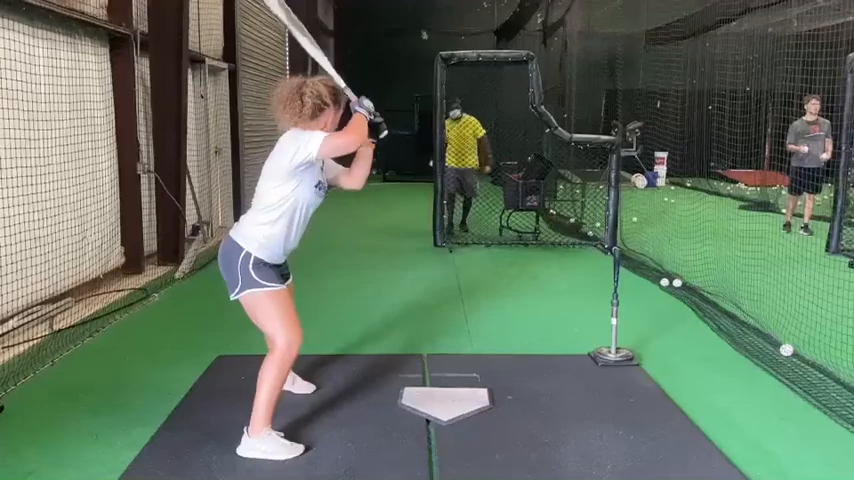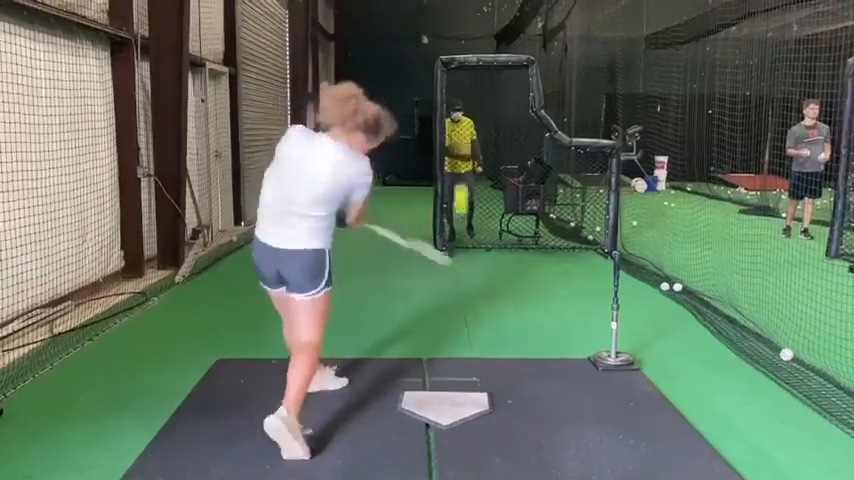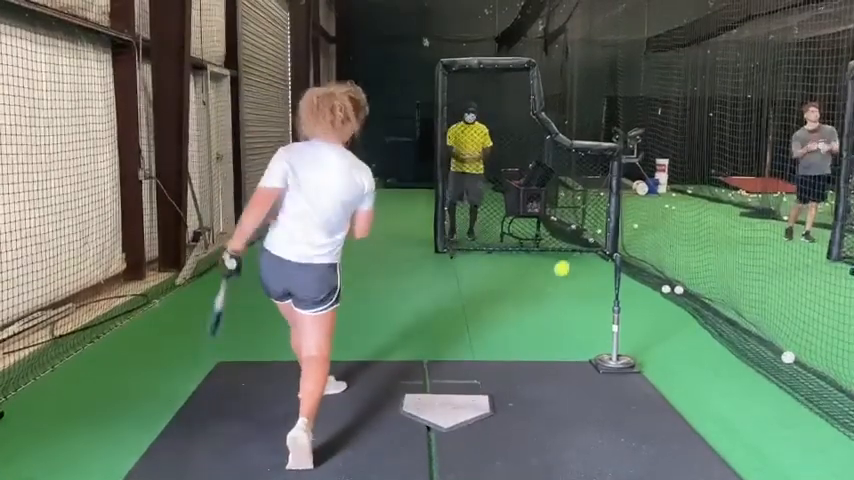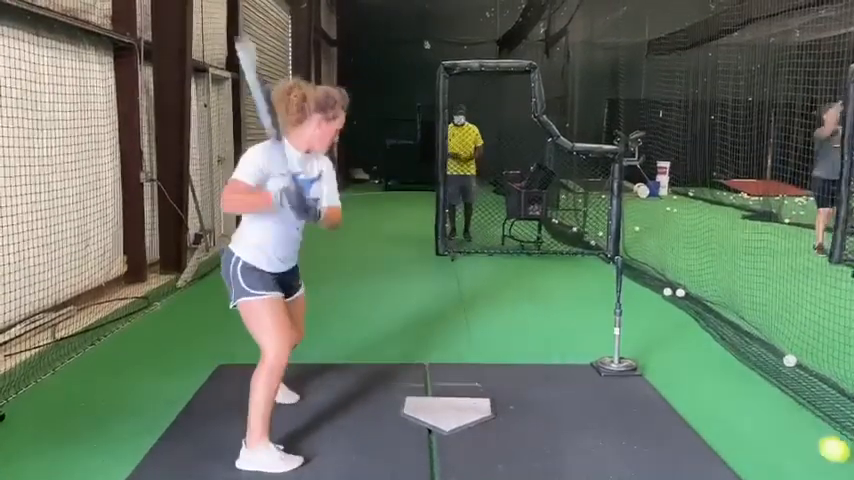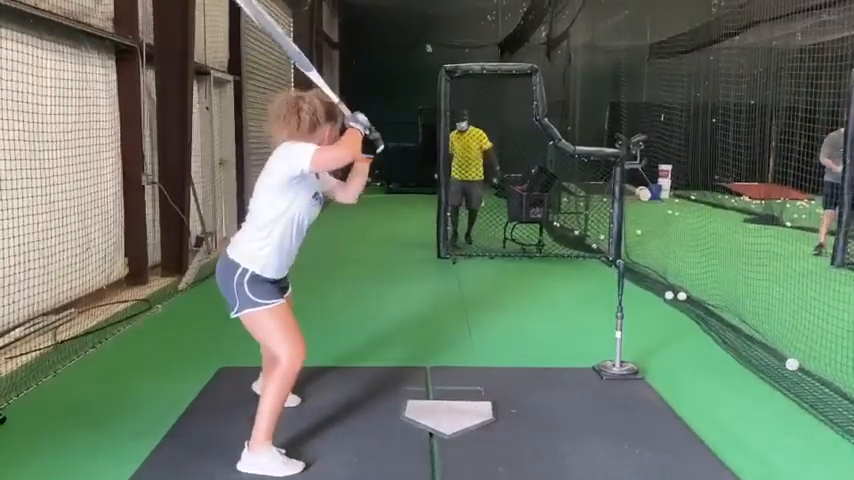
dt=1s
person 1, frame 1
left shoulder: (315, 156)
right shoulder: (297, 141)
left elbow: (354, 180)
right elbow: (349, 140)
left wrist: (370, 137)
right wrist: (362, 113)
left hip: (268, 255)
right hip: (247, 256)
left knee: (282, 324)
right knee: (288, 338)
left ankle: (282, 375)
right ankle: (257, 436)
person 1, frame 2
left shoulder: (294, 135)
right shoulder: (360, 169)
right elbow: (354, 217)
left hip: (264, 247)
right hip: (307, 255)
left knee: (294, 322)
right knee: (307, 341)
left ankle: (313, 373)
right ankle: (287, 414)
person 1, frame 3
left shoulder: (288, 155)
right shoulder: (360, 174)
left elbow: (260, 205)
right elbow: (361, 229)
left wrist: (234, 247)
left hip: (274, 261)
right hip: (318, 270)
left knee: (301, 326)
right knee: (316, 353)
left ankle: (317, 382)
right ankle: (303, 427)
person 1, frame 4
left shoulder: (323, 165)
right shoulder: (263, 154)
left elbow: (334, 217)
right elbow: (230, 201)
left wrist: (319, 212)
right wrist: (280, 201)
left hip: (285, 266)
right hip: (248, 264)
left knee: (294, 336)
right knee: (276, 351)
left ankle: (271, 383)
right ankle: (255, 447)
person 1, frame 5
left shoulder: (312, 170)
right shoulder: (292, 154)
left elbow: (348, 194)
right elbow: (341, 155)
left wrist: (366, 152)
right wrist: (357, 128)
left hip: (269, 270)
right hip: (245, 273)
left knee: (279, 334)
right knee: (292, 354)
left ankle: (266, 382)
person 2, frame 1
left shoulder: (825, 124)
right shoulder: (796, 125)
left elbow: (828, 141)
right elbow: (789, 146)
left wrist: (828, 153)
right wrist: (798, 148)
left hip: (816, 166)
right hip: (799, 165)
left knee: (811, 195)
right knee: (794, 195)
left ankle: (805, 225)
right ankle: (787, 222)
person 2, frame 2
left shoulder: (824, 129)
right shoulder: (795, 130)
left elbow: (827, 146)
right elbow: (788, 150)
left wrist: (827, 155)
right wrist: (799, 153)
left hip: (817, 170)
right hip: (799, 170)
left knee: (810, 200)
right knee: (794, 200)
left ankle: (805, 229)
right ankle: (787, 226)
person 2, frame 3
left shoulder: (829, 130)
right shoulder: (799, 134)
left elbow: (837, 148)
right elbow: (795, 153)
left wrist: (828, 147)
right wrist: (807, 148)
left hip: (823, 174)
right hip: (805, 174)
left knee: (814, 204)
right knee: (801, 203)
left ankle: (806, 232)
right ankle: (789, 227)
person 2, frame 4
left shoulder: (843, 132)
right shoulder: (819, 133)
right elbow: (827, 131)
right wrist: (835, 109)
left hip: (839, 178)
right hip: (822, 178)
left knee: (837, 210)
right knee: (823, 211)
right ankle: (819, 243)
person 2, frame 5
right shoulder: (833, 137)
right elbow: (823, 158)
right wrist: (836, 167)
right hip: (832, 180)
right knee: (829, 213)
right ankle: (821, 243)
person 3, frame 1
left shoulder: (472, 121)
right shoulder: (446, 124)
left elbow: (483, 139)
left wrist: (487, 159)
left hip: (469, 166)
right hip: (451, 166)
left knee: (468, 196)
right knee: (450, 194)
left ankle: (463, 221)
right ankle: (450, 223)
person 3, frame 2
left shoulder: (469, 122)
right shoulder: (444, 127)
left elbow: (474, 142)
right elbow: (445, 150)
left wrist: (478, 161)
right wrist: (461, 157)
left hip: (467, 169)
right hip: (450, 170)
left knee: (469, 199)
right knee: (448, 201)
left ankle: (470, 225)
right ankle: (451, 229)
person 3, frame 3
left shoulder: (483, 130)
right shoulder: (454, 129)
left elbow: (487, 149)
right elbow: (448, 148)
left wrist: (480, 156)
right wrist: (457, 157)
left hip: (475, 172)
right hip: (457, 170)
left knee: (474, 203)
right knee: (452, 200)
left ankle: (471, 229)
right ankle: (452, 227)
person 3, frame 4
left shoulder: (473, 130)
right shoulder: (447, 130)
left elbow: (480, 148)
left wrist: (473, 156)
right wrist: (451, 155)
left hip: (469, 172)
right hip: (452, 172)
left knee: (468, 203)
right knee: (451, 202)
left ankle: (467, 230)
right ankle: (453, 229)
person 3, frame 5
left shoulder: (479, 134)
right shoulder: (452, 136)
left elbow: (489, 152)
left wrist: (496, 170)
left hip: (475, 178)
right hip: (457, 177)
left knee: (473, 208)
right knee: (454, 206)
left ankle: (468, 233)
right ankle: (454, 234)
